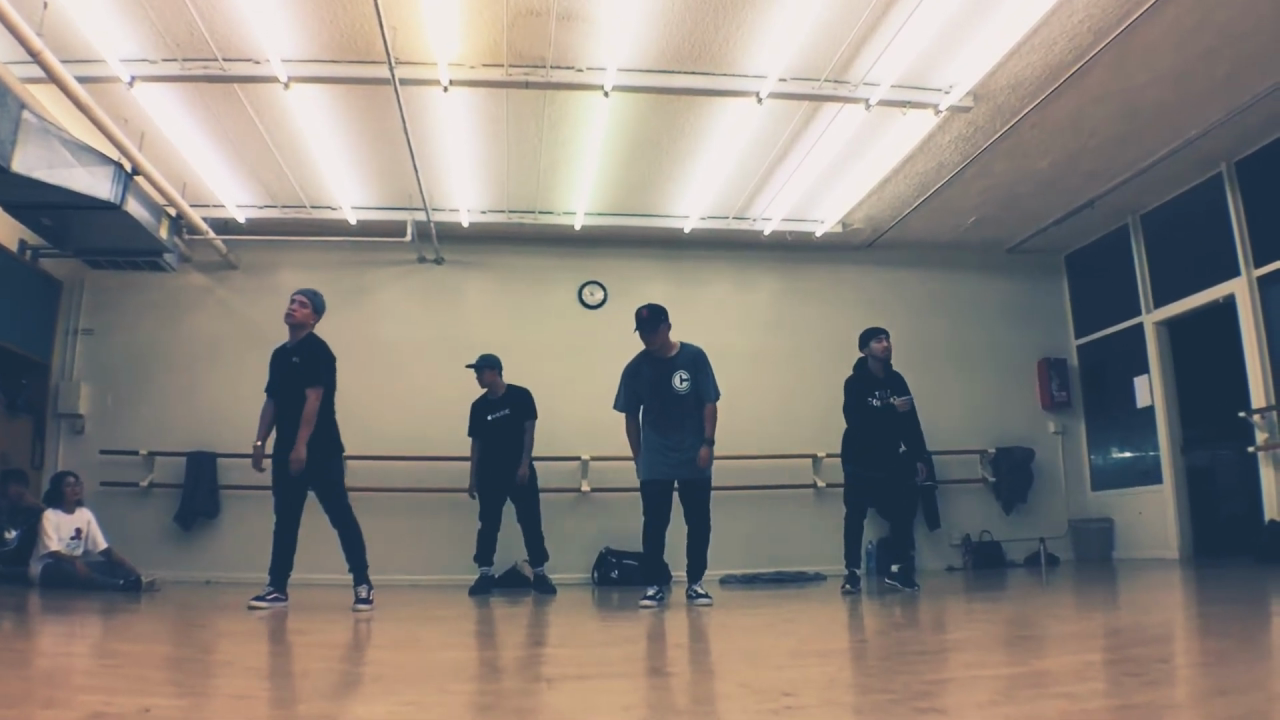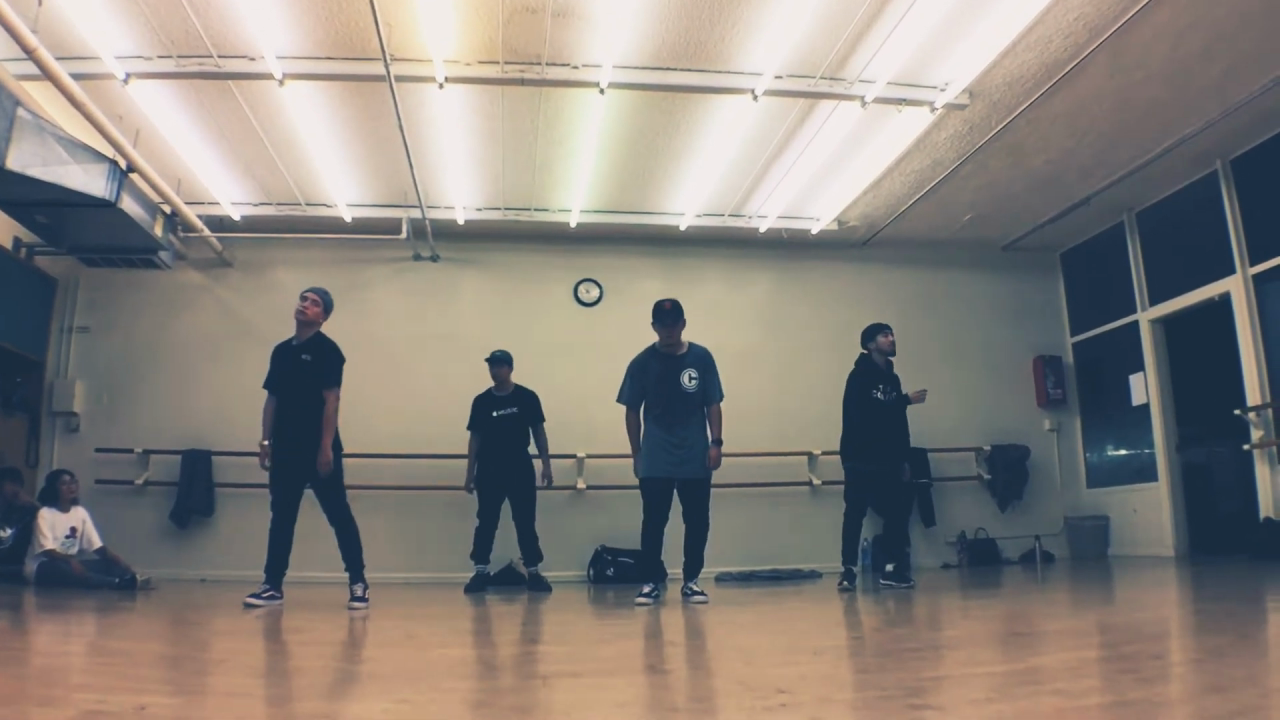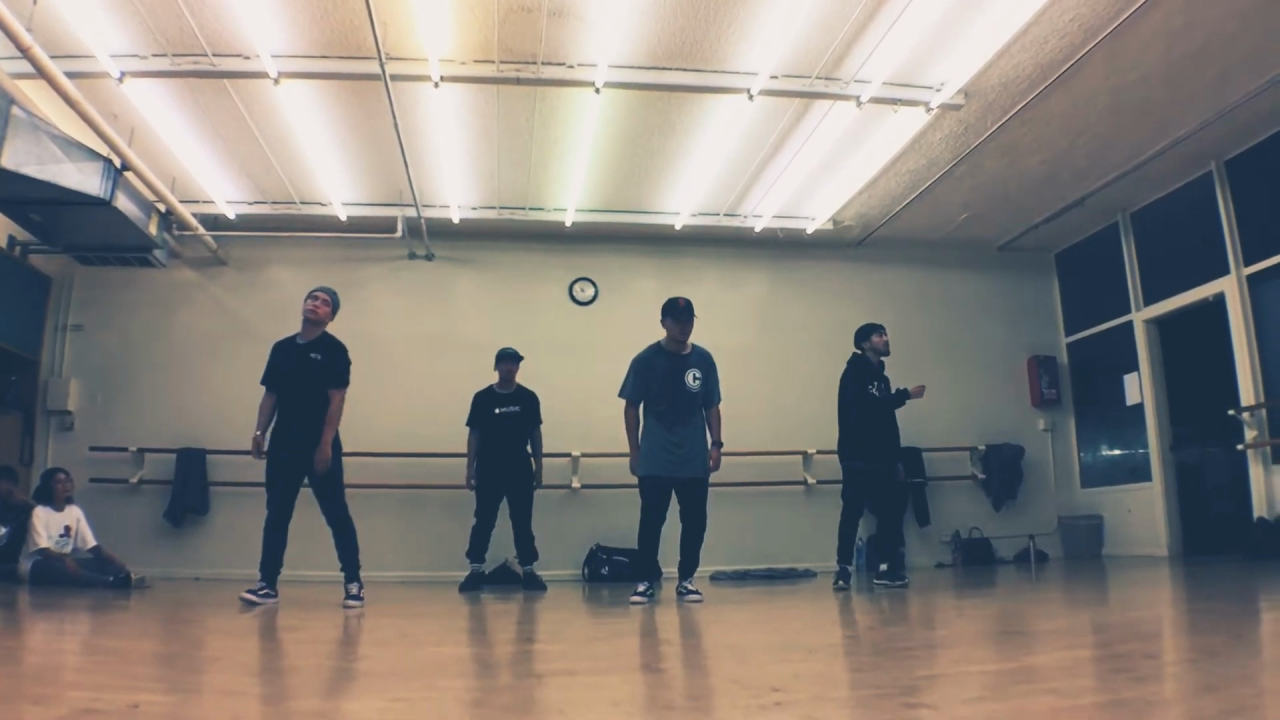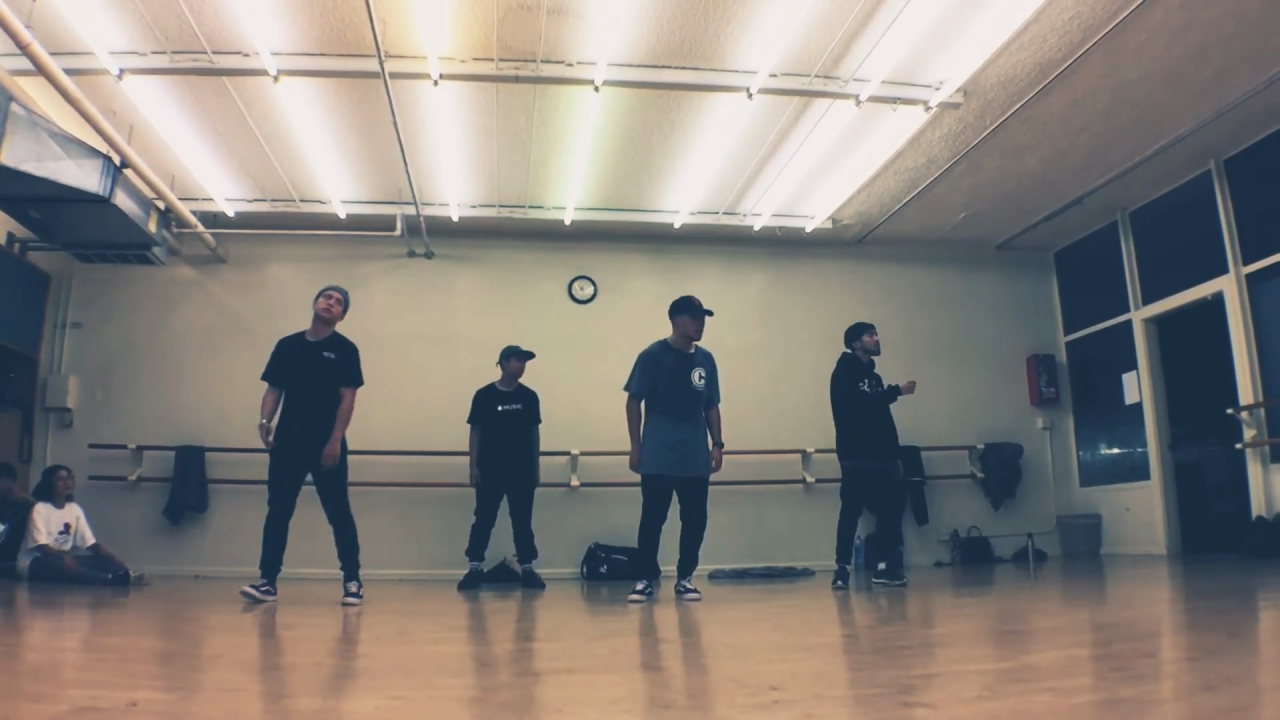
dt=0.3s
person 1, frame 1
left shoulder: (317, 350)
right shoulder: (279, 354)
left elbow: (314, 400)
right elbow: (271, 402)
left wrist: (302, 445)
right wrist: (260, 442)
left hip: (320, 449)
right hip: (286, 450)
left knee: (341, 515)
right knee: (285, 519)
left ankle: (363, 584)
right ankle: (277, 588)
person 1, frame 2
left shoulder: (327, 349)
right shoulder: (280, 351)
left elbow: (331, 400)
right elbow: (272, 400)
left wrist: (326, 447)
right wrist: (266, 442)
left hip: (319, 449)
right hip: (285, 449)
left knee: (339, 514)
right knee: (281, 517)
left ankle: (358, 583)
right ankle: (273, 585)
person 1, frame 3
left shoulder: (334, 349)
right shoulder: (281, 349)
left elbow: (336, 400)
right elbow: (270, 395)
left wrist: (326, 444)
right wrist: (260, 432)
left hip: (320, 447)
right hip: (282, 446)
left knee: (337, 515)
right knee: (276, 514)
left ankle: (353, 582)
right ankle: (267, 584)
person 1, frame 4
left shoulder: (345, 349)
right shoulder: (286, 345)
left elbow: (347, 399)
right elbow: (274, 389)
left wrist: (335, 441)
right wrist: (265, 420)
left hip: (327, 445)
right hip: (287, 443)
left knee: (339, 513)
right knee: (278, 511)
left ankle: (352, 581)
right ankle: (268, 580)
person 2, frame 1
left shoulder: (695, 357)
right shoulder: (635, 368)
left elbow: (709, 403)
right elbow: (631, 416)
left wrist: (707, 443)
right wrist: (638, 457)
left hip: (693, 458)
right hip: (655, 461)
left knee: (699, 522)
right knee: (654, 524)
left ankle: (695, 583)
right ankle: (654, 585)
person 2, frame 2
left shoulder: (702, 358)
right shoulder: (642, 363)
left elbow: (713, 404)
right elbow: (632, 411)
left wrist: (716, 443)
right wrist: (636, 454)
left hip: (696, 458)
right hip: (656, 459)
left knee: (698, 521)
right knee: (653, 521)
left ankle: (691, 581)
right ankle: (651, 582)
person 2, frame 3
left shoulder: (704, 359)
right shoulder: (646, 359)
left elbow: (712, 406)
right elbow: (631, 407)
left wrist: (716, 444)
right wrist: (634, 450)
left hip: (694, 459)
right hip: (655, 459)
left knee: (695, 520)
right knee: (651, 520)
left ankle: (686, 579)
right ankle: (647, 580)
person 2, frame 4
left shoulder: (705, 360)
right shoulder: (653, 356)
right elbow: (633, 402)
left wrist: (717, 444)
right wrist: (636, 446)
left hip: (695, 457)
right hip: (658, 457)
left knee: (695, 519)
right knee: (652, 518)
left ankle: (685, 578)
right ankle: (646, 578)
person 3, frame 1
left shoulder: (896, 380)
right shoulder: (855, 383)
left elbow: (910, 420)
right elbow: (856, 421)
left wrist: (919, 456)
right wrist: (891, 409)
left hip: (890, 461)
right hip: (859, 462)
left knee: (903, 513)
right knee: (855, 516)
left ankle: (897, 569)
right ankle: (852, 573)
person 3, frame 2
left shoulder: (892, 378)
right shoulder: (860, 376)
left elbow: (899, 420)
right elbow: (867, 413)
left wrist: (903, 458)
right wrist: (906, 401)
left hip: (887, 459)
right hip: (859, 458)
left knee: (898, 512)
right knee: (855, 513)
left ankle: (892, 568)
right ankle: (849, 570)
person 3, frame 3
left shoulder: (881, 378)
right shoulder: (854, 373)
right elbow: (868, 407)
left wrist: (895, 458)
right wrist: (906, 395)
left hip: (882, 458)
right hip: (858, 458)
left knee: (891, 511)
right knee: (852, 512)
left ankle: (886, 568)
right ankle: (844, 569)
person 3, frame 4
left shoulder: (873, 376)
right shoulder: (844, 372)
right elbow: (859, 405)
left wrist: (894, 454)
right wrist: (897, 391)
left hip: (880, 456)
right hip: (856, 456)
left knee: (891, 509)
right knee: (851, 511)
left ankle: (885, 566)
right ankle: (842, 568)
person 4, frame 1
left shoulder: (521, 396)
right shoulder: (478, 406)
left elbow: (529, 430)
right elbow: (476, 443)
left wrist: (525, 463)
right wrist: (473, 478)
left hip: (520, 470)
right hip: (490, 473)
left knee: (531, 522)
right knee: (488, 524)
left ankle: (539, 573)
right ankle: (485, 574)
person 4, frame 2
left shoulder: (527, 398)
right shoulder: (481, 401)
left elbow: (538, 432)
right elbow: (475, 437)
left wrist: (546, 465)
right wrist: (470, 472)
left hip: (520, 469)
right hip: (489, 471)
left knee: (525, 523)
right knee: (486, 522)
left ankle: (533, 572)
right ankle: (481, 572)
person 4, frame 3
left shoulder: (529, 398)
right shoulder: (482, 398)
left elbow: (535, 434)
right elbow: (474, 434)
left wrist: (538, 467)
right wrist: (470, 468)
left hip: (520, 469)
right hip: (488, 468)
left knee: (522, 522)
right knee: (483, 520)
left ankle: (528, 571)
right ankle: (475, 570)
person 4, frame 4
left shoulder: (529, 397)
right shoulder: (484, 395)
left elbow: (534, 433)
right elbow: (475, 432)
left wrist: (536, 466)
right wrist: (473, 466)
left hip: (521, 468)
right hip: (490, 467)
left knee: (522, 520)
right knee: (484, 518)
left ankle: (527, 569)
right ankle: (475, 568)
